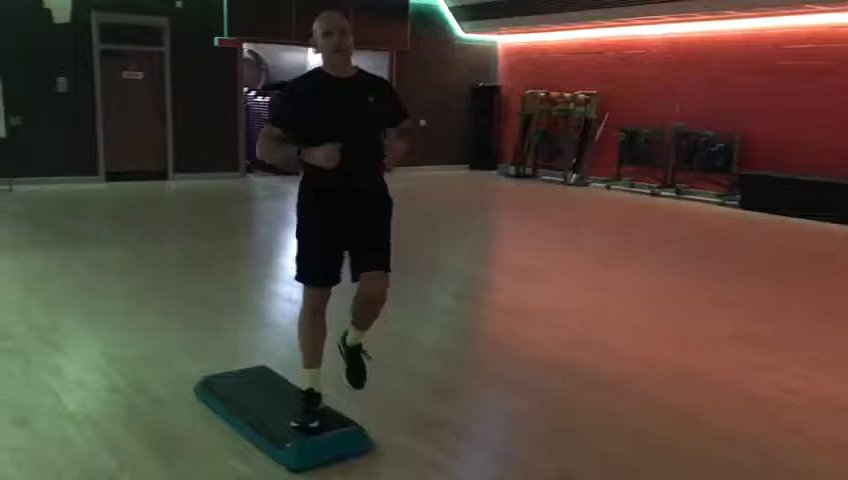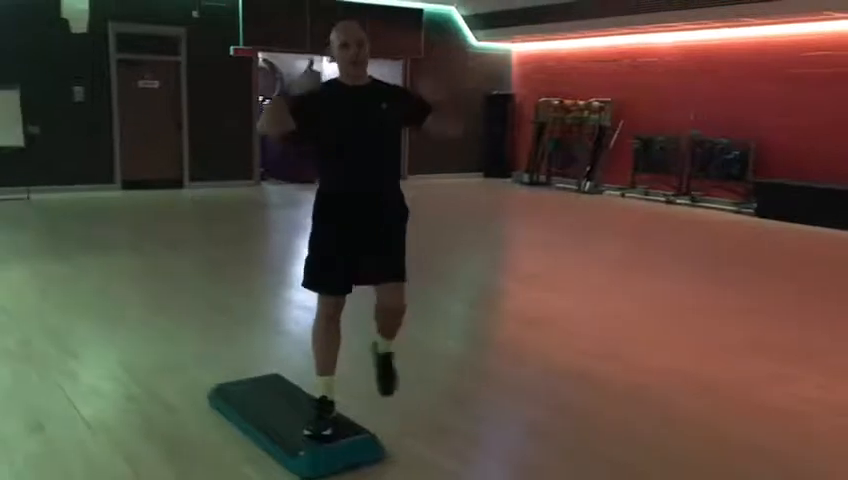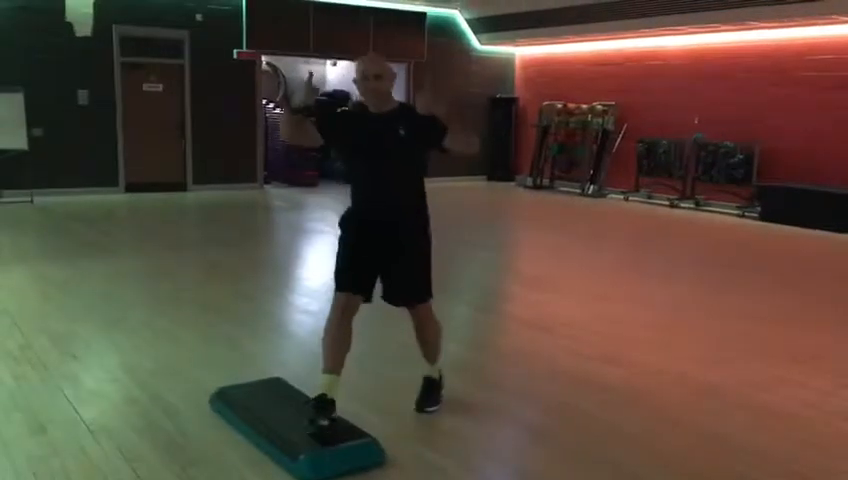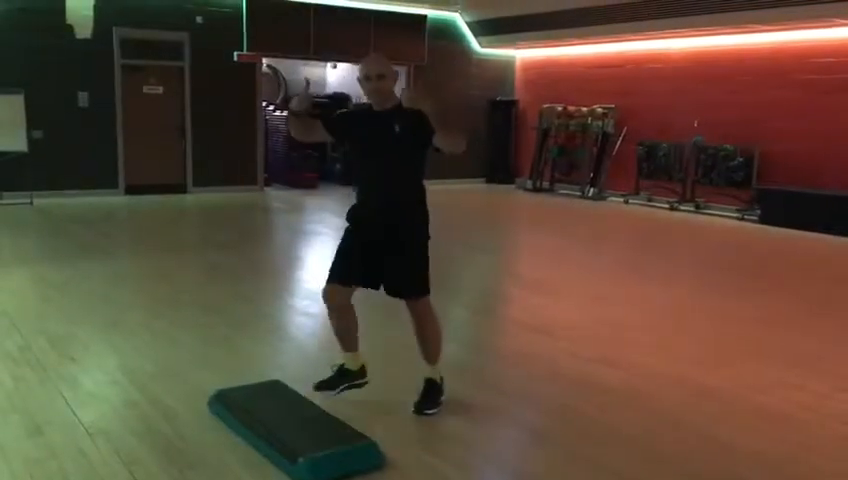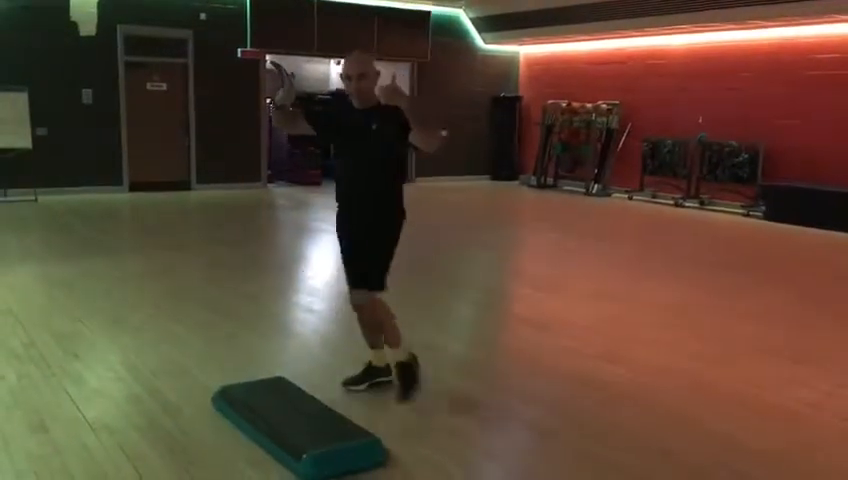
dt=0.3s
person 1, frame 1
left shoulder: (378, 88)
right shoulder: (302, 90)
left elbow: (404, 131)
right elbow: (265, 146)
left wrist: (400, 146)
right wrist: (307, 154)
left hip: (370, 202)
right hip: (320, 205)
left knee: (375, 288)
right knee: (315, 298)
left ankle: (352, 342)
right ankle: (312, 391)
person 1, frame 2
left shoulder: (393, 96)
right shoulder: (318, 97)
left elbow: (447, 129)
right elbow: (268, 128)
left wrist: (437, 101)
right wrist: (289, 95)
left hip: (384, 210)
right hip: (334, 212)
left knee: (391, 297)
right knee: (329, 304)
left ankle: (382, 348)
right ankle: (326, 399)
person 1, frame 3
left shoulder: (417, 120)
right shoulder: (346, 121)
left elbow: (468, 147)
right elbow: (293, 136)
left wrist: (438, 119)
right wrist: (299, 107)
left hip: (408, 228)
right hip: (361, 225)
left knee: (419, 309)
right knee: (343, 305)
left ankle: (433, 376)
right ankle: (326, 397)
person 1, frame 4
left shoulder: (415, 117)
right shoulder: (354, 119)
left elbow: (456, 147)
right elbow: (304, 133)
left wrist: (428, 110)
right wrist: (298, 111)
left hip: (406, 223)
right hip: (365, 219)
left knee: (418, 303)
right knee: (335, 292)
left ankle: (434, 379)
right ankle: (352, 366)
person 1, frame 5
left shoulder: (393, 115)
right shoulder: (336, 114)
left elbow: (431, 144)
right elbow: (290, 126)
left wrist: (404, 105)
right wrist: (282, 105)
left hip: (383, 218)
right hip: (349, 217)
left knee: (363, 296)
right knee: (361, 297)
left ankle: (404, 358)
right ankle: (380, 365)
